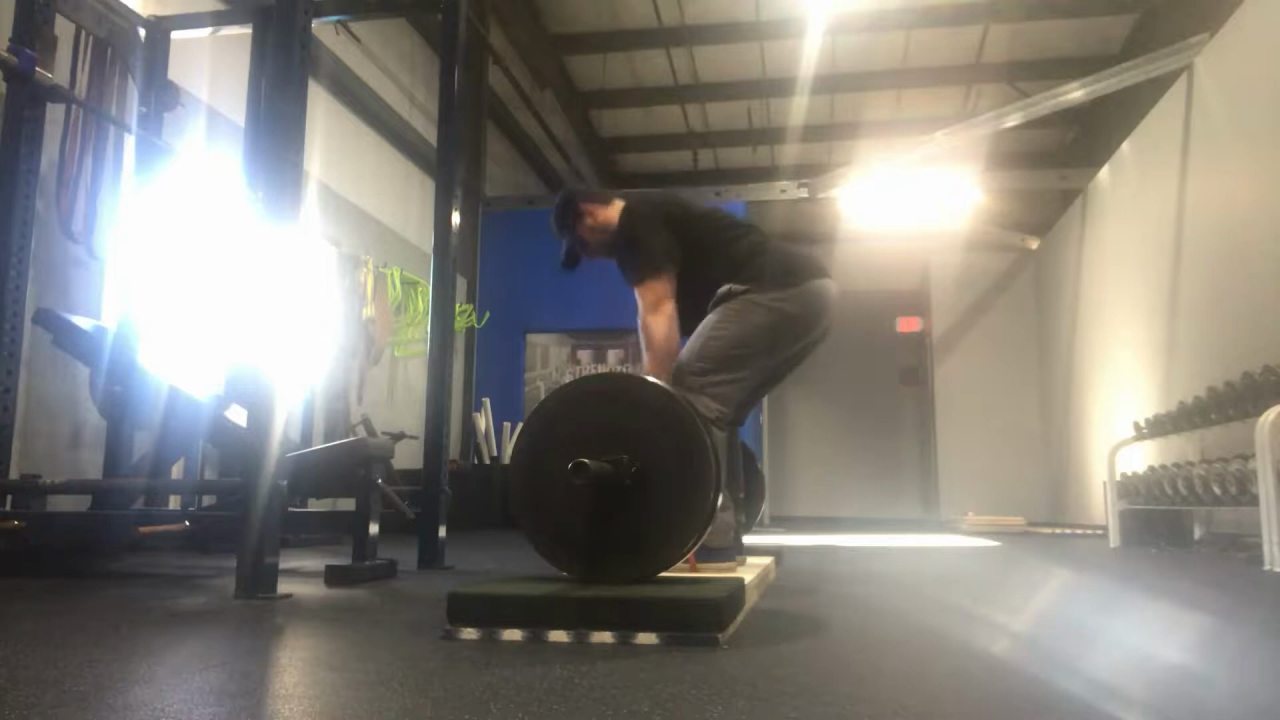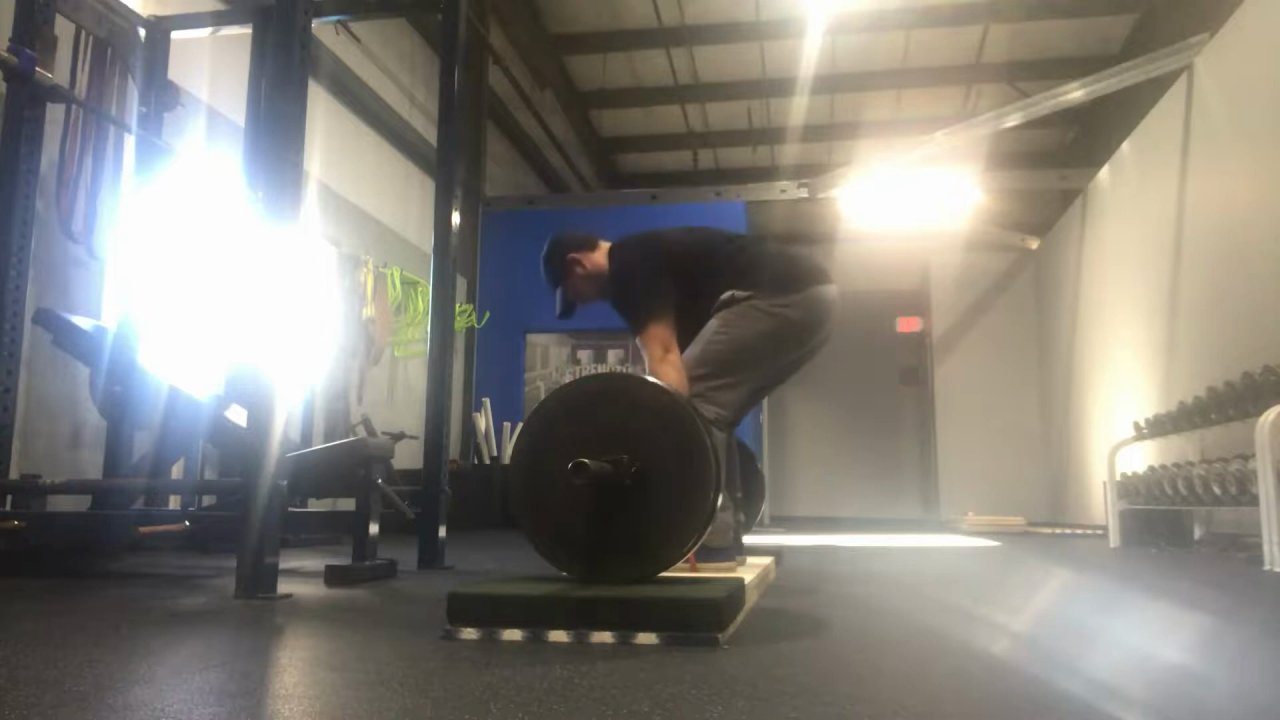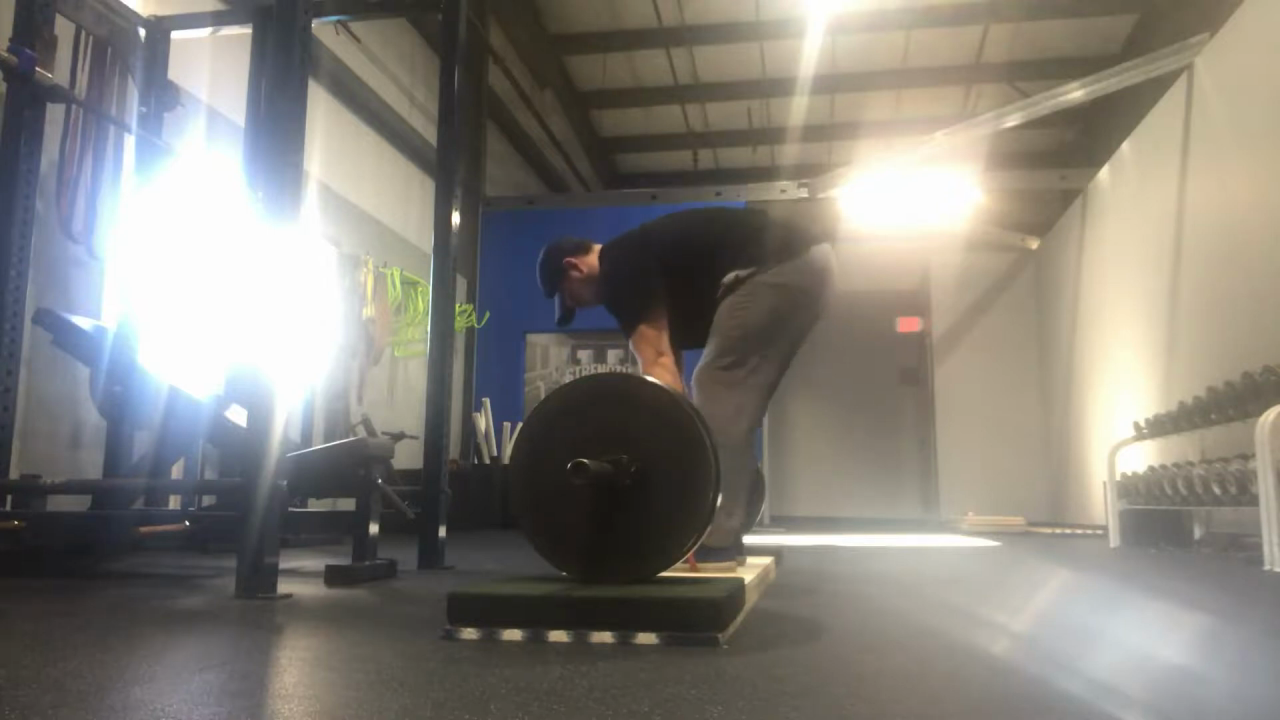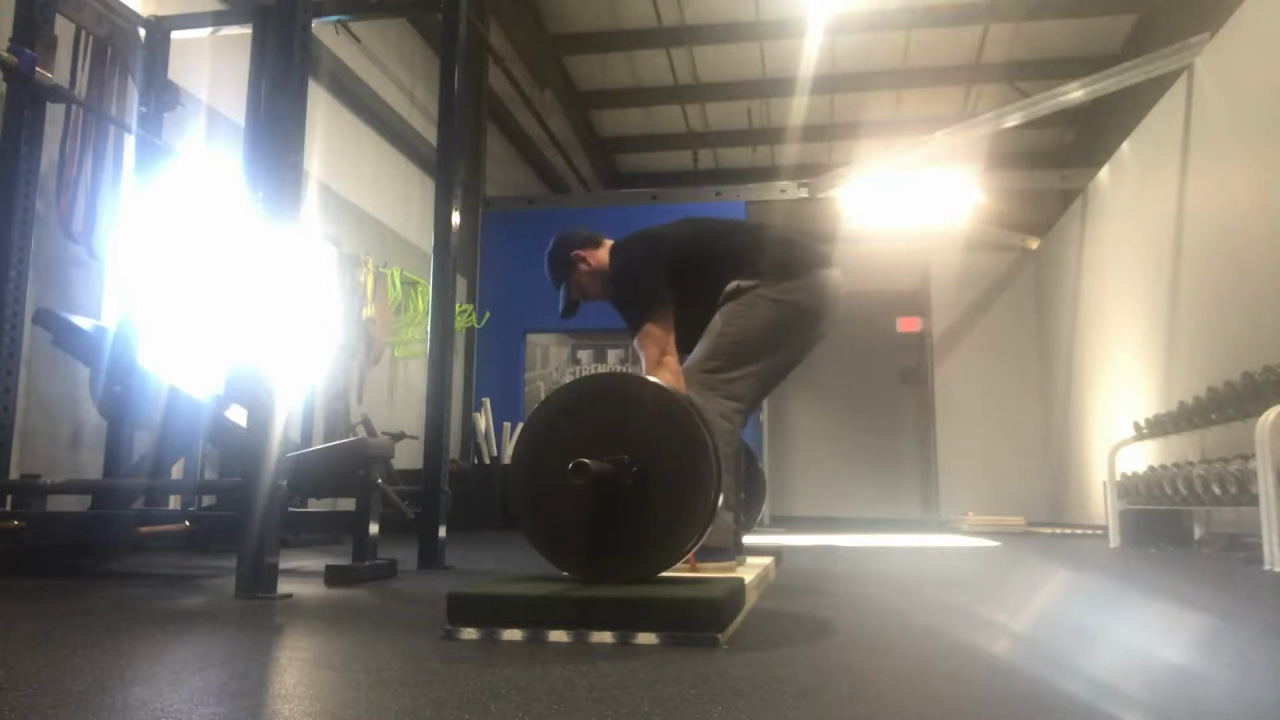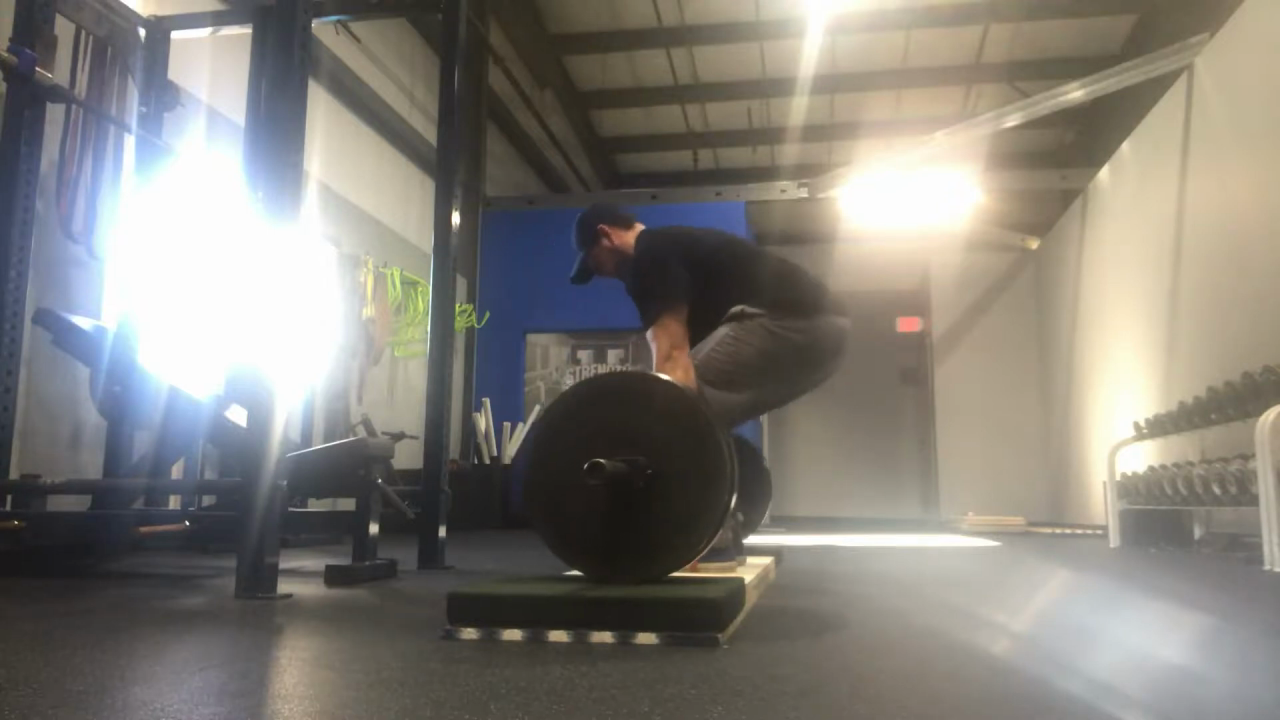
dt=0.3s
person 1, frame 1
left shoulder: (637, 224)
right shoulder: (654, 221)
left elbow: (658, 313)
right elbow: (666, 314)
left hip: (779, 291)
right hip: (808, 292)
left knee: (688, 400)
right knee: (712, 408)
left ankle: (710, 543)
right ankle: (723, 538)
person 1, frame 2
left shoulder: (629, 265)
right shoulder: (644, 257)
left elbow: (664, 357)
right elbow: (669, 356)
left hip: (783, 297)
right hip: (809, 296)
left knee: (691, 401)
right knee: (707, 405)
left ankle: (709, 542)
right ankle: (723, 538)
person 1, frame 3
left shoulder: (621, 267)
right shoulder: (638, 257)
left elbow: (658, 362)
right elbow: (665, 359)
left hip: (781, 265)
right hip: (805, 259)
left knee: (719, 391)
right knee: (728, 396)
left ankle: (713, 542)
right ankle: (723, 535)
person 1, frame 4
left shoulder: (629, 264)
right shoulder: (648, 257)
left elbow: (661, 361)
right elbow: (670, 359)
left hip: (787, 280)
right hip: (812, 277)
left knee: (703, 392)
right knee: (714, 394)
left ankle: (712, 541)
right ankle: (721, 536)
person 1, frame 5
left shoulder: (649, 256)
right shoulder: (671, 248)
left elbow: (671, 354)
right elbow: (685, 351)
left hip: (791, 320)
right hip: (822, 323)
left ankle: (707, 543)
right ankle: (720, 536)
